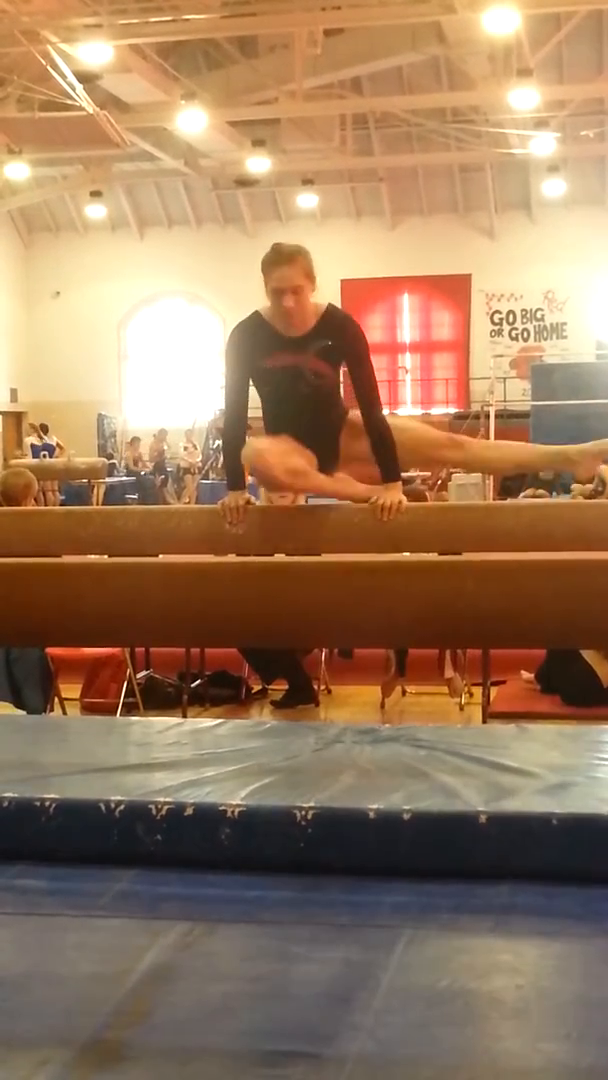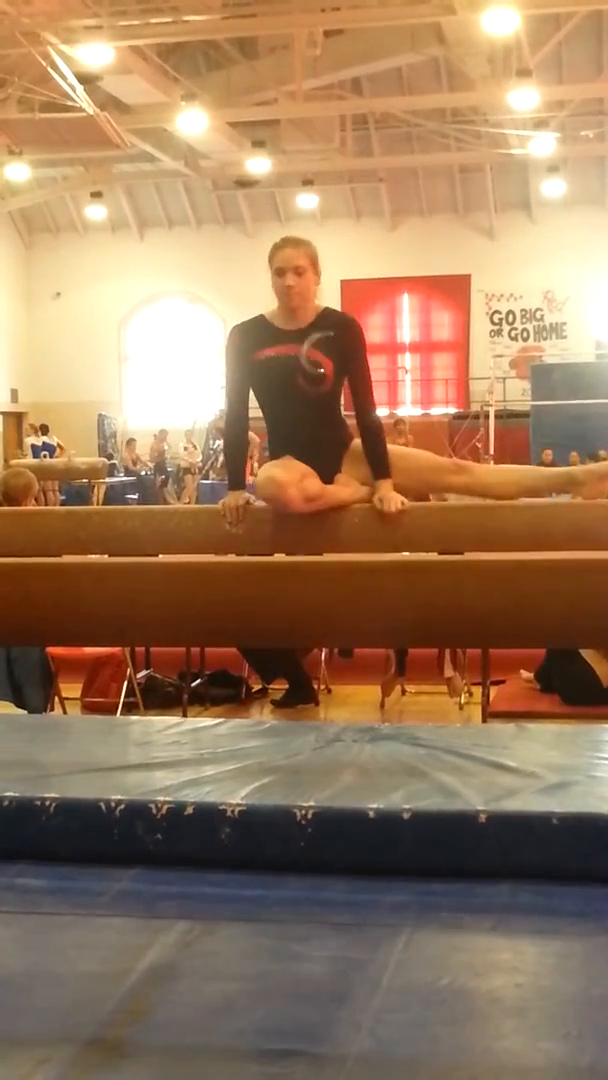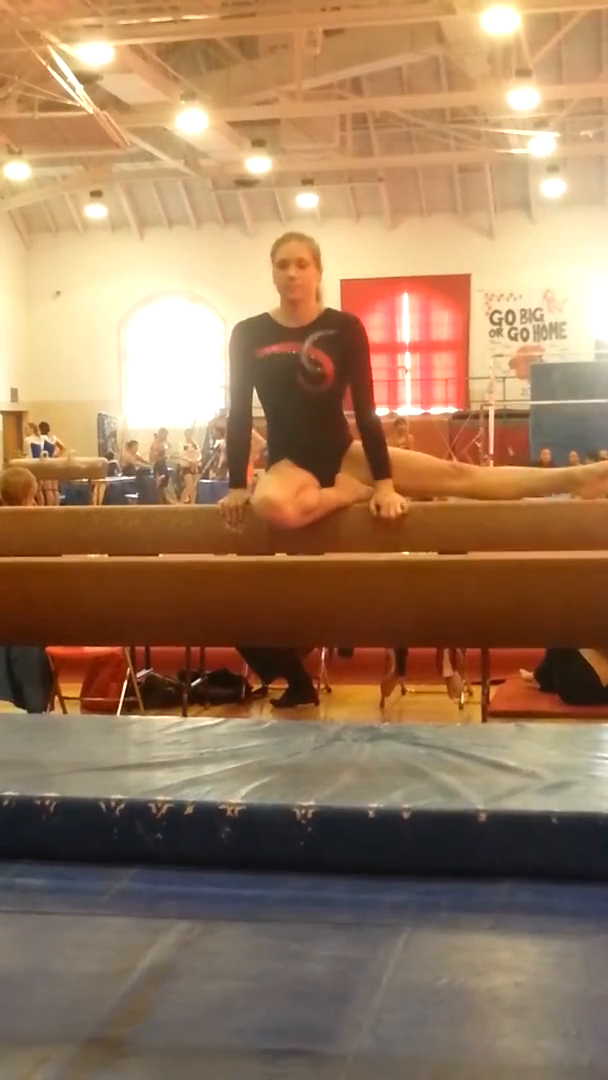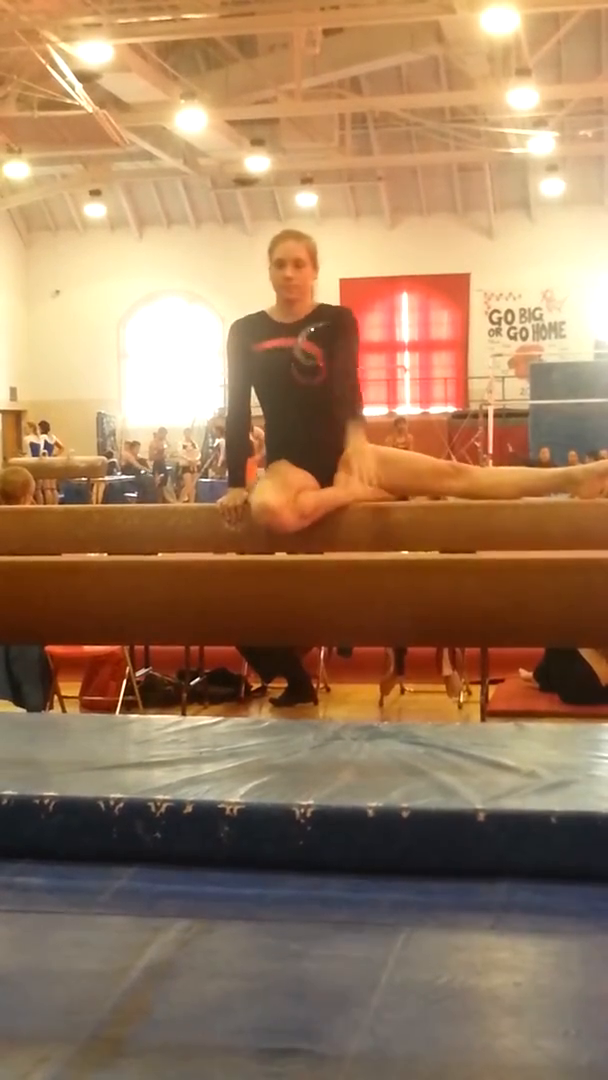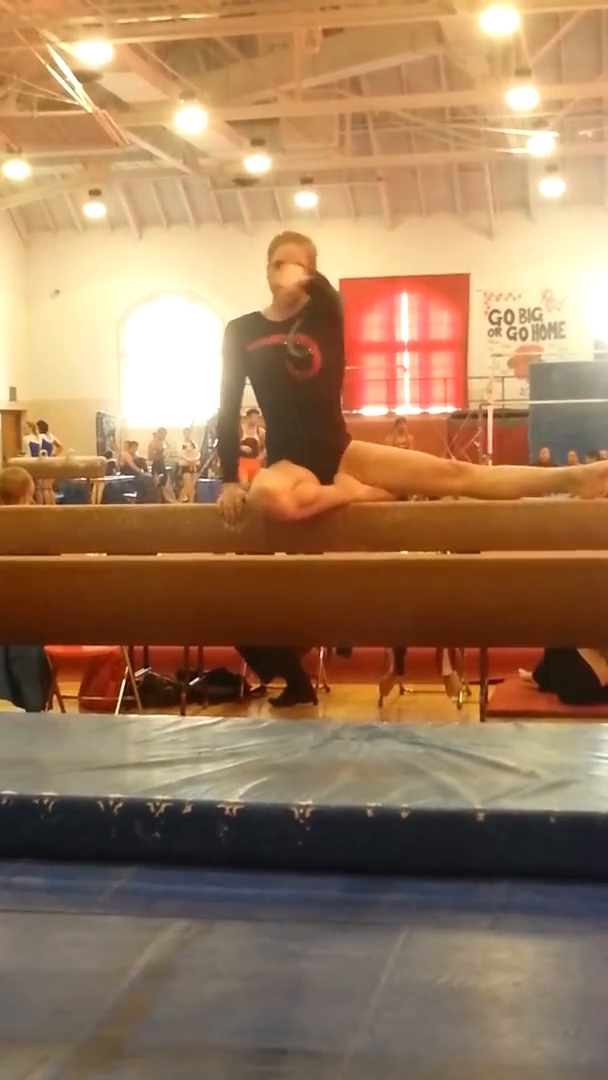
dt=0.3s
person 1, frame 1
left shoulder: (340, 326)
right shoulder: (247, 336)
left elbow: (371, 406)
right elbow: (234, 415)
left wrist: (392, 481)
right wrist: (235, 489)
left hip: (340, 430)
right hip: (291, 442)
left knee: (448, 445)
right knee: (256, 458)
left ankle: (570, 456)
right ankle: (361, 491)
person 1, frame 2
left shoulder: (342, 328)
right shoulder: (246, 337)
left elbow: (366, 410)
right elbow: (235, 415)
left wrist: (385, 480)
right wrist: (235, 487)
left hip: (343, 451)
right hip: (291, 460)
left knee: (456, 471)
right knee: (274, 486)
left ankle: (575, 478)
right ankle: (358, 492)
person 1, frame 3
left shoulder: (345, 328)
right shoulder: (248, 334)
left elbow: (366, 410)
right elbow: (239, 412)
left wrist: (385, 482)
right wrist: (236, 486)
left hip: (343, 452)
right hip: (290, 462)
left knee: (453, 474)
right knee: (273, 507)
left ankle: (575, 477)
right ankle: (355, 492)
person 1, frame 4
left shoulder: (333, 318)
right shoulder: (245, 331)
left elbow: (348, 381)
right elbow: (237, 411)
left wrist: (357, 435)
right wrist: (235, 484)
left hip: (337, 449)
right hip: (288, 461)
left knee: (451, 474)
right knee: (270, 511)
left ankle: (573, 477)
right ankle: (353, 492)
person 1, frame 5
left shoulder: (324, 312)
right shoulder: (241, 331)
left elbow: (325, 293)
right elbow: (229, 409)
left wrist: (301, 278)
right wrist: (230, 482)
left hip: (338, 450)
right hip: (289, 460)
left knee: (453, 473)
right knee: (268, 495)
left ankle: (573, 478)
right ankle: (355, 492)
